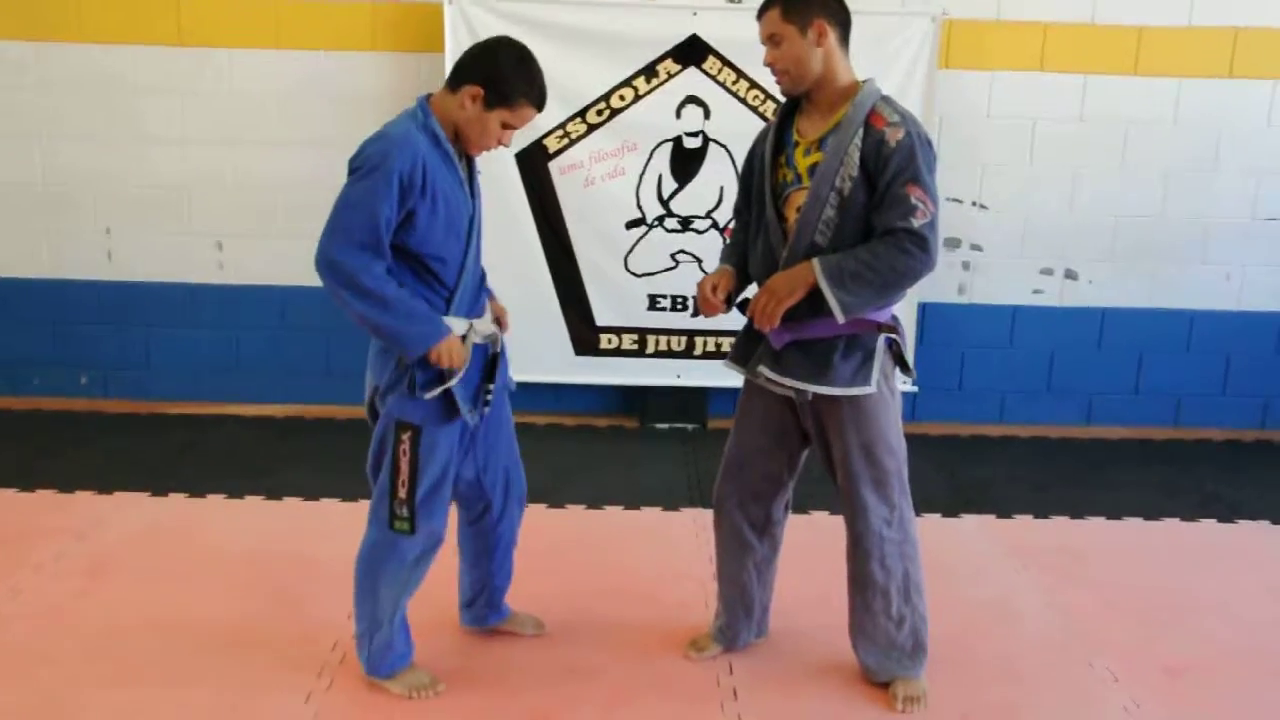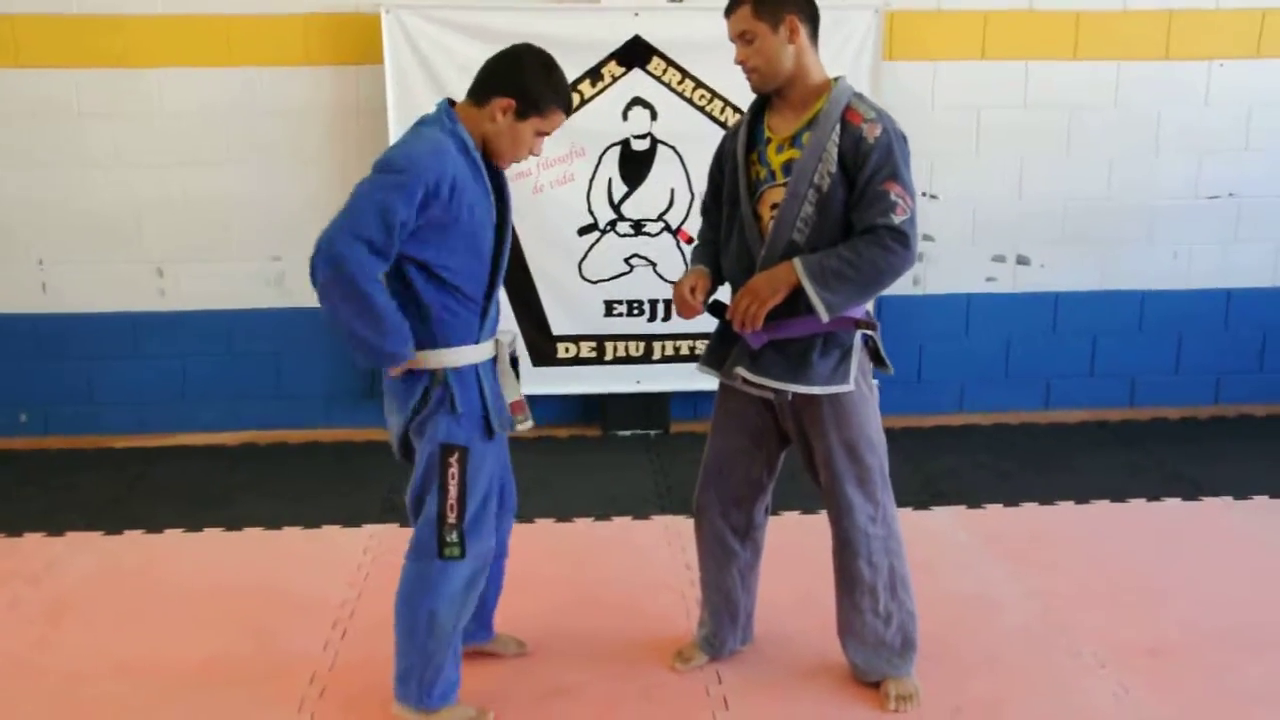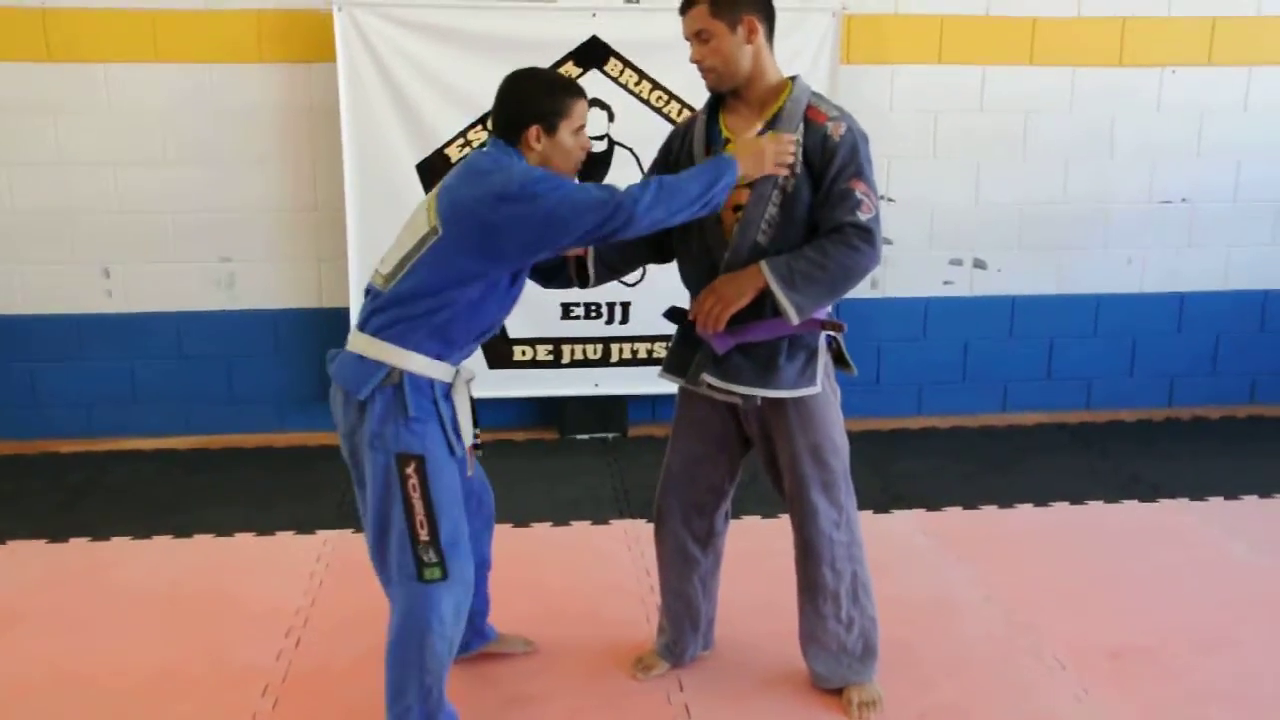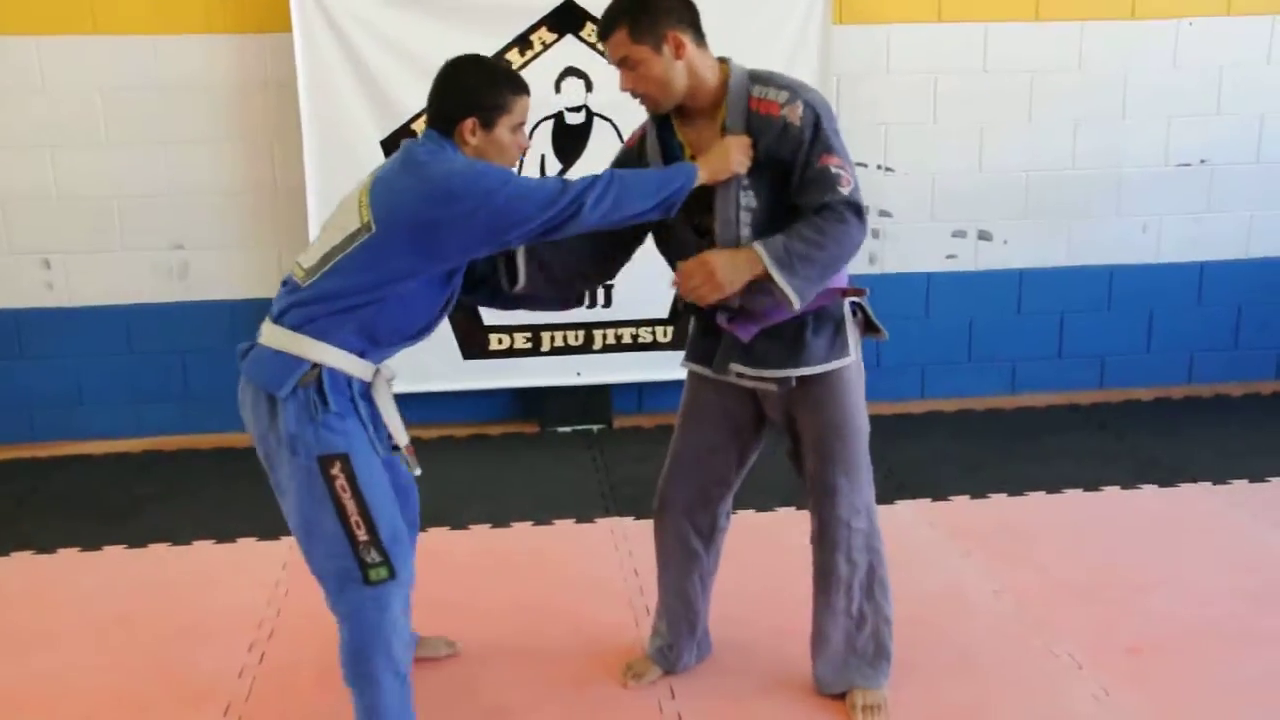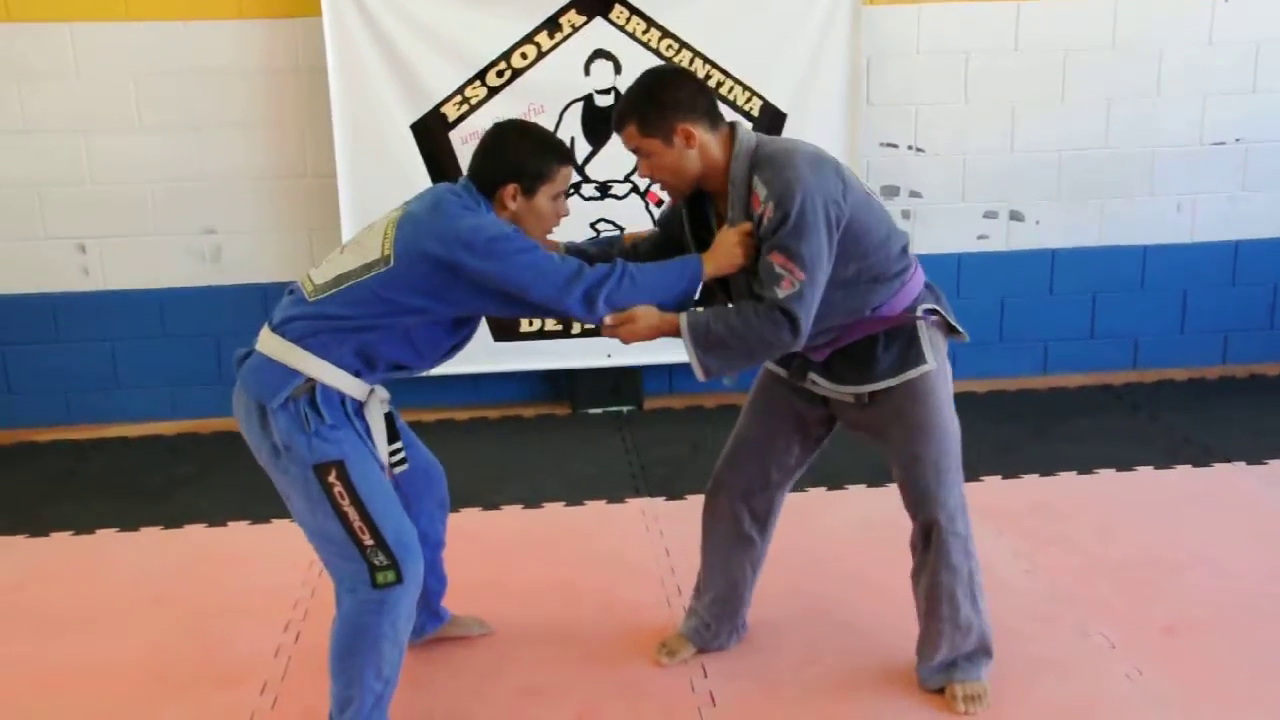
dt=1s
person 1, frame 1
left shoulder: (890, 133)
right shoulder: (775, 136)
left elbow: (914, 248)
left wrist: (811, 275)
right wrist: (731, 270)
left hip: (852, 356)
right hip: (776, 349)
left knee: (876, 515)
right knee: (742, 497)
left ankle: (895, 658)
right ankle: (737, 623)
person 1, frame 2
left shoulder: (865, 130)
right shoulder: (743, 135)
left elbow: (893, 244)
right elbow: (718, 223)
left wrist: (792, 276)
right wrist: (703, 272)
left hip: (828, 356)
right hip: (749, 351)
left knee: (860, 515)
right knee: (722, 503)
left ankle: (884, 657)
right ankle: (722, 630)
person 1, frame 3
left shoulder: (827, 129)
right shoulder: (693, 135)
left elbow: (857, 243)
right elbow: (648, 229)
left wrist: (756, 280)
right wrist: (576, 253)
left hip: (791, 359)
right hip: (709, 356)
left knee: (823, 517)
right knee: (684, 510)
left ankle: (845, 663)
right ankle: (684, 637)
person 1, frame 4
left shoulder: (790, 111)
right shoulder: (648, 146)
left elbow: (843, 221)
right elbow: (592, 250)
left wrist: (751, 263)
right wrist: (500, 258)
left hip: (813, 338)
right hip: (724, 346)
left knee: (842, 509)
right knee: (685, 503)
right ankle: (678, 644)
person 1, frame 5
left shoulder: (793, 182)
right shoulder: (701, 193)
left elbow: (780, 320)
right elbow: (661, 255)
left wrist: (669, 326)
right wrist: (566, 259)
left hip: (894, 348)
right hip: (803, 356)
left knee: (936, 507)
right knee: (738, 489)
left ankle: (956, 660)
right ankle: (711, 623)
person 2, frame 1
left shoulder: (455, 148)
right shoulder: (396, 154)
right elbow: (342, 259)
left wrist: (484, 297)
right wrist: (427, 336)
left hip: (474, 355)
right hip: (421, 366)
left knee: (499, 492)
right knee: (410, 523)
left ankle: (485, 608)
right ankle: (383, 655)
person 2, frame 2
left shoulder: (469, 153)
right shoulder: (427, 162)
right elbow: (340, 255)
right wrist: (390, 348)
left hip: (472, 371)
right hip: (445, 383)
left knee: (491, 516)
right knee: (453, 541)
left ankle: (471, 630)
person 2, frame 3
left shoulder: (492, 177)
right shoulder: (509, 191)
right elbow: (622, 212)
right wrist: (736, 165)
left hip: (414, 383)
right hip: (394, 390)
left knee: (468, 510)
right knee: (435, 571)
left ankle: (468, 634)
person 2, frame 4
left shoulder: (423, 174)
right shoulder: (451, 186)
left elbow: (482, 278)
right elbow: (575, 205)
right wrist: (700, 171)
left hip: (324, 379)
right hip: (305, 389)
left knee: (394, 505)
right knee: (377, 572)
left ankle: (379, 645)
person 2, frame 5
left shoulder: (453, 209)
right shoulder: (471, 239)
left elbow: (546, 271)
right elbow: (586, 292)
right wrist: (707, 265)
left hip: (323, 388)
right hip: (297, 399)
left knee: (420, 488)
right knee: (388, 565)
left ankle: (422, 618)
